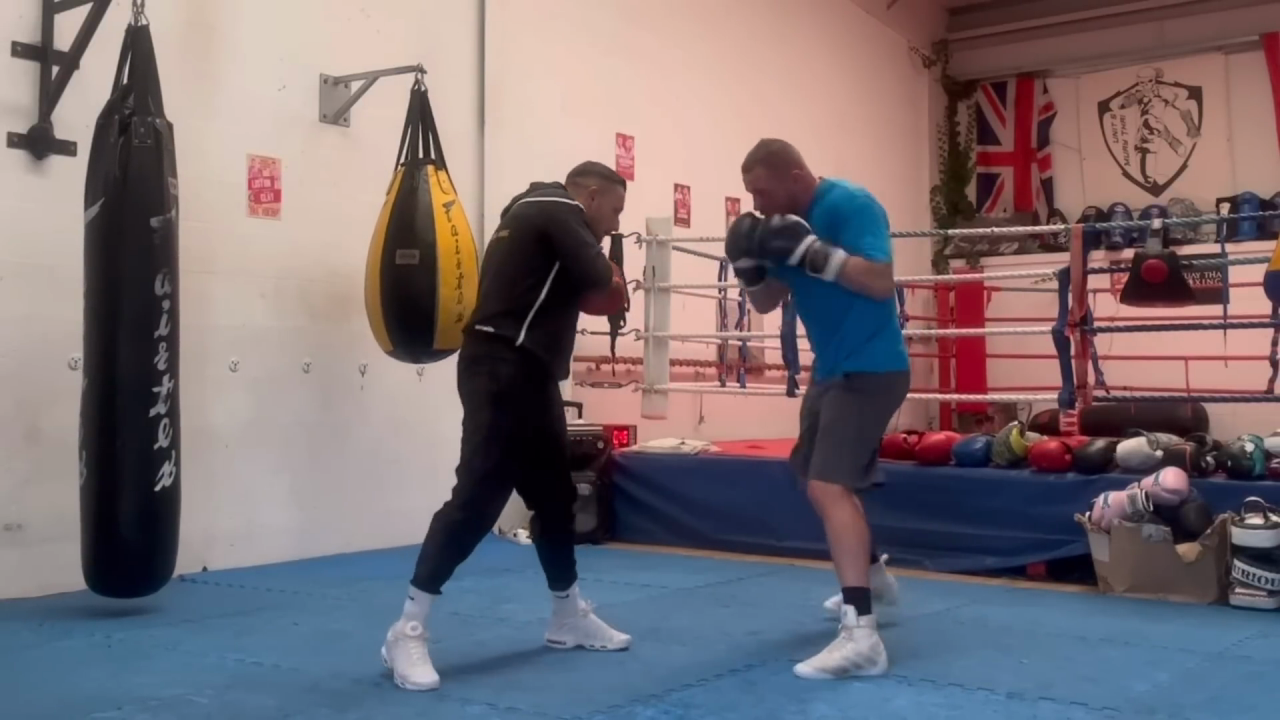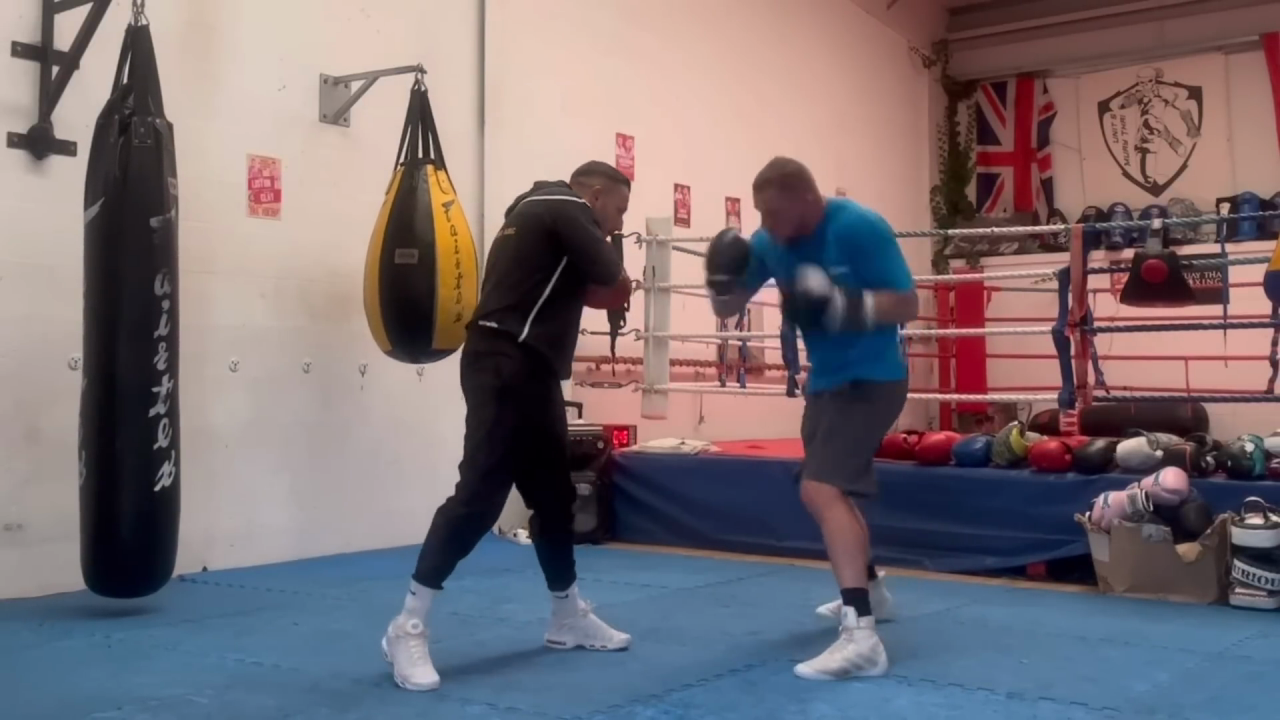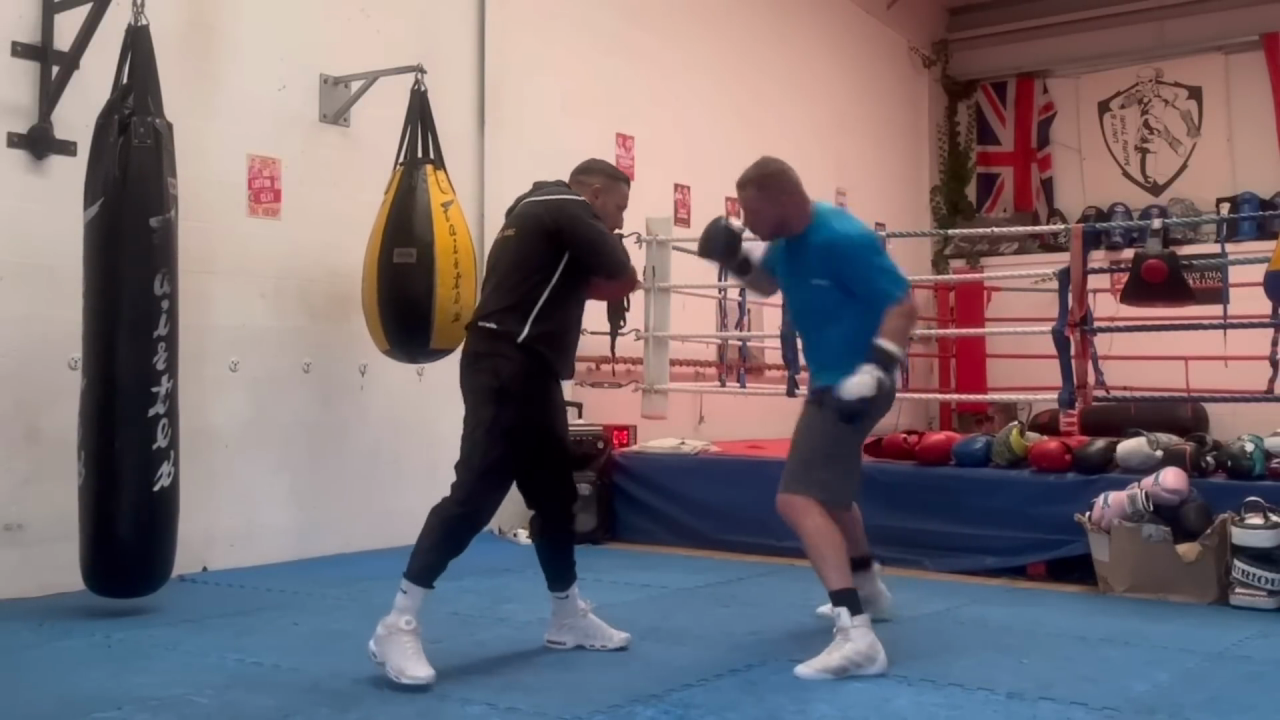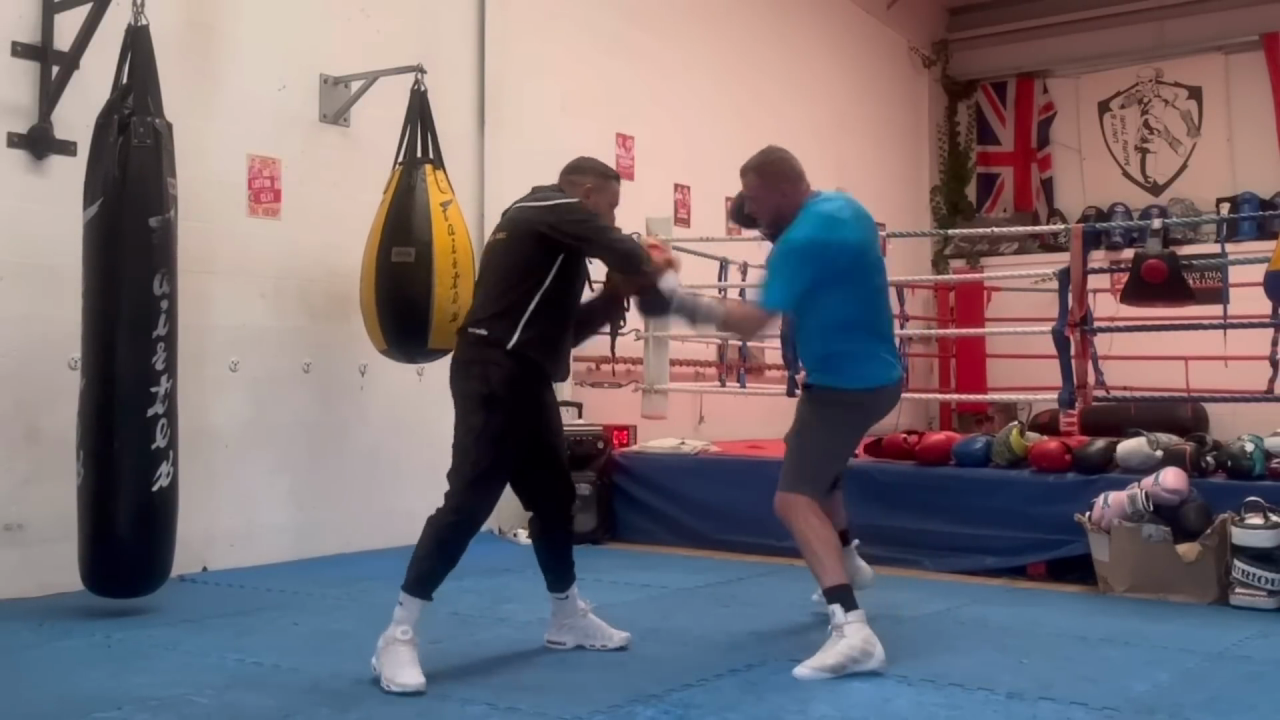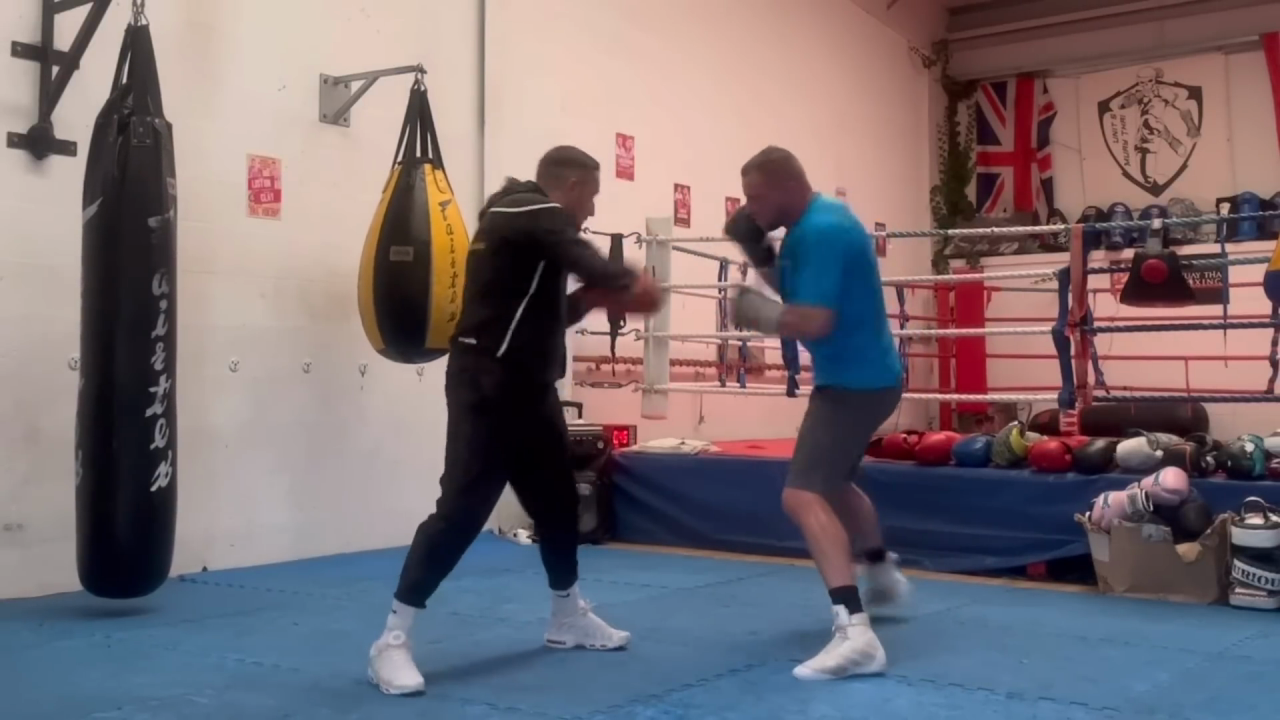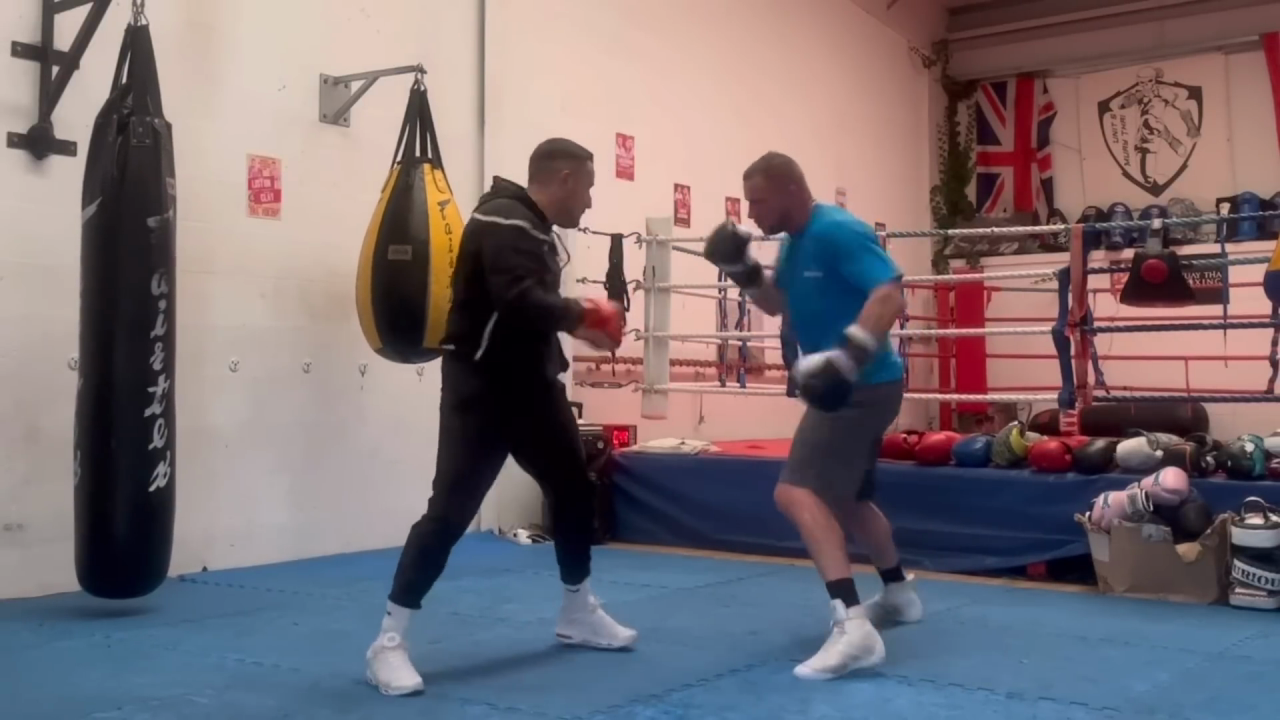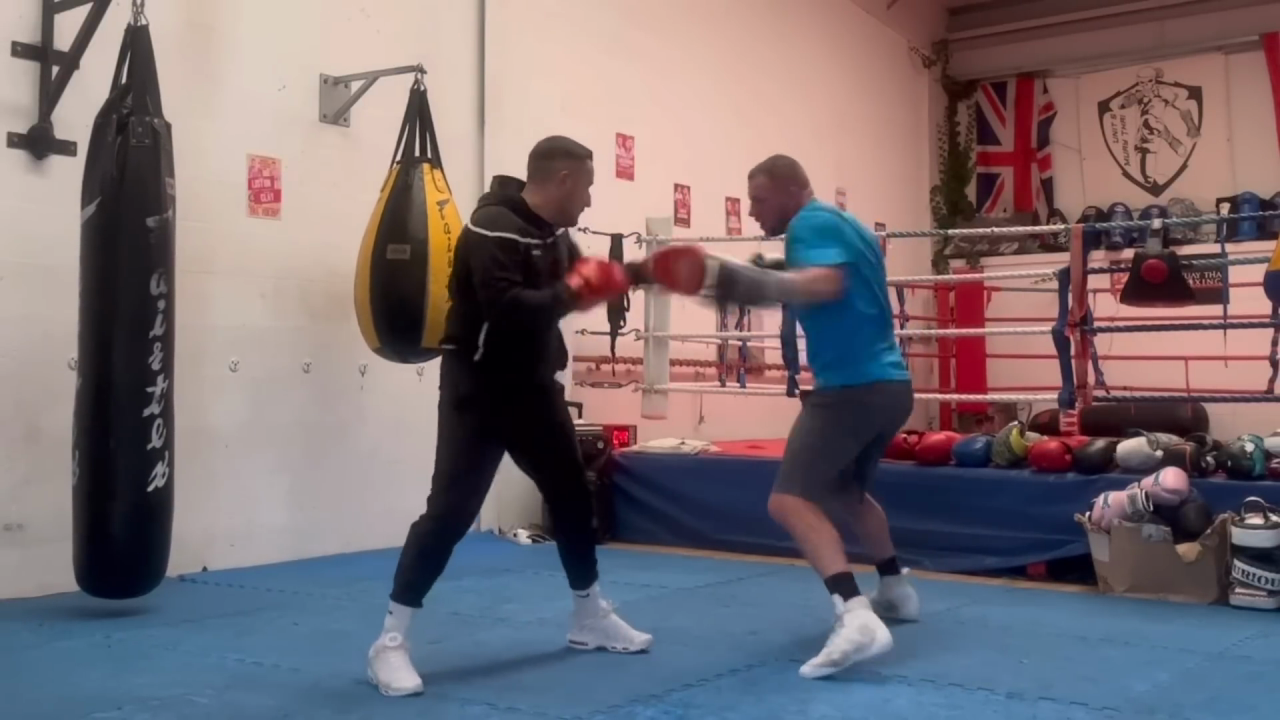
dt=0.1s
person 1, frame 1
left shoulder: (536, 220)
right shoulder: (555, 209)
right elbow: (596, 276)
left wrist: (596, 286)
right wrist: (608, 278)
left hip: (528, 376)
right hip: (502, 373)
left knee: (554, 496)
right knee: (477, 499)
left ankle: (569, 616)
right ankle: (408, 632)
person 1, frame 2
left shoulder: (540, 218)
right shoulder: (563, 207)
right elbow: (605, 271)
left wrist: (601, 281)
right wrist: (614, 273)
left hip: (530, 372)
right hip: (506, 369)
left knee: (554, 496)
right knee: (479, 495)
left ankle: (568, 616)
right ankle: (409, 627)
person 1, frame 3
left shoulder: (540, 223)
right shoulder: (562, 207)
right elbow: (615, 268)
left wrist: (602, 283)
right wrist: (614, 279)
left hip: (533, 375)
right hip: (504, 371)
left knee: (555, 497)
right knee: (475, 495)
left ankle: (570, 618)
right ankle: (400, 626)
person 1, frame 4
left shoulder: (538, 223)
right shoulder: (556, 211)
left elbow: (566, 325)
right elbow: (626, 256)
left wrist: (612, 299)
right wrist: (650, 261)
left hip: (525, 377)
right hip: (496, 374)
left knee: (553, 498)
right knee: (468, 501)
left ankle: (569, 618)
right ankle: (398, 636)
person 1, frame 5
left shoulder: (536, 221)
right shoulder: (525, 214)
right elbow: (595, 271)
left wrist: (589, 299)
right wrist: (633, 285)
left hip: (528, 384)
right hip: (487, 383)
left knee: (555, 499)
right knee: (462, 510)
left ankle: (569, 616)
right ankle: (393, 641)
person 1, frame 6
left shoulder: (534, 228)
right shoulder: (504, 225)
right elbow: (519, 302)
left wrist: (580, 315)
right wrist: (578, 316)
left hip: (533, 382)
right hip: (481, 387)
left knee: (575, 492)
right knee: (451, 510)
left ankle: (579, 612)
right ankle: (389, 641)
person 1, frame 7
left shoulder: (544, 227)
right shoulder: (495, 228)
left elbow: (558, 284)
right elbow: (506, 307)
left wrist: (599, 278)
right wrist: (569, 292)
left hip: (532, 385)
right hip: (478, 385)
left knee: (572, 497)
right knee: (450, 509)
left ankle: (590, 617)
right ankle: (390, 643)
person 2, frame 1
left shoulder: (852, 203)
right shoulder: (778, 223)
left elbow: (881, 282)
right elbow: (763, 302)
left wrist: (810, 251)
right wrist: (750, 264)
left hip: (872, 369)
right hip: (829, 372)
left knee: (826, 487)
right knee: (824, 478)
left ankle: (861, 634)
right ankle: (873, 577)
person 2, frame 2
left shoulder: (863, 228)
right shoulder: (771, 242)
left elbow: (906, 305)
right elbow: (728, 309)
left wrist: (843, 307)
right wrist: (722, 276)
left hip: (870, 380)
right hip: (826, 381)
left knee: (821, 491)
right knee: (829, 487)
left ankle: (860, 636)
right ankle: (867, 590)
person 2, frame 3
left shoulder: (842, 238)
right shoulder: (790, 238)
left elbow: (902, 307)
right elbow: (767, 285)
left wrist: (873, 370)
right wrist: (732, 255)
left hip: (852, 387)
right hip: (828, 383)
left knee: (798, 500)
right knee: (830, 486)
left ankle: (858, 633)
right ankle: (861, 582)
person 2, frame 4
left shoulder: (810, 237)
right shoulder: (844, 210)
left elbow: (752, 320)
left wrist: (681, 300)
right wrist: (772, 229)
left hip: (851, 383)
right hip: (874, 375)
left knee: (797, 500)
right knee: (813, 474)
left ankle: (852, 632)
right ankle: (843, 559)
person 2, frame 5
left shoulder: (825, 229)
right shoulder: (806, 226)
left elbow: (813, 322)
right elbow: (787, 287)
left wrist: (754, 310)
right wrist: (759, 249)
left hip: (854, 383)
right hip: (862, 380)
left knee: (803, 496)
right knee: (831, 479)
left ankle: (855, 634)
right ankle: (882, 571)
person 2, frame 6
left shoulder: (837, 231)
right shoulder: (799, 238)
left elbow: (890, 295)
right elbow: (779, 304)
left wrist: (848, 354)
right wrist: (743, 269)
left hip: (860, 386)
right hip: (858, 386)
left knee: (796, 493)
right knee: (846, 492)
left ankle: (852, 628)
right ankle: (898, 593)
person 2, frame 7
left shoulder: (814, 227)
right shoulder: (848, 227)
left elbow: (826, 284)
left wrist: (743, 277)
right wrist: (770, 277)
left hip: (852, 386)
right hip: (890, 385)
left knee: (791, 502)
right knee: (848, 488)
left ankle: (859, 620)
right ankle: (894, 589)
